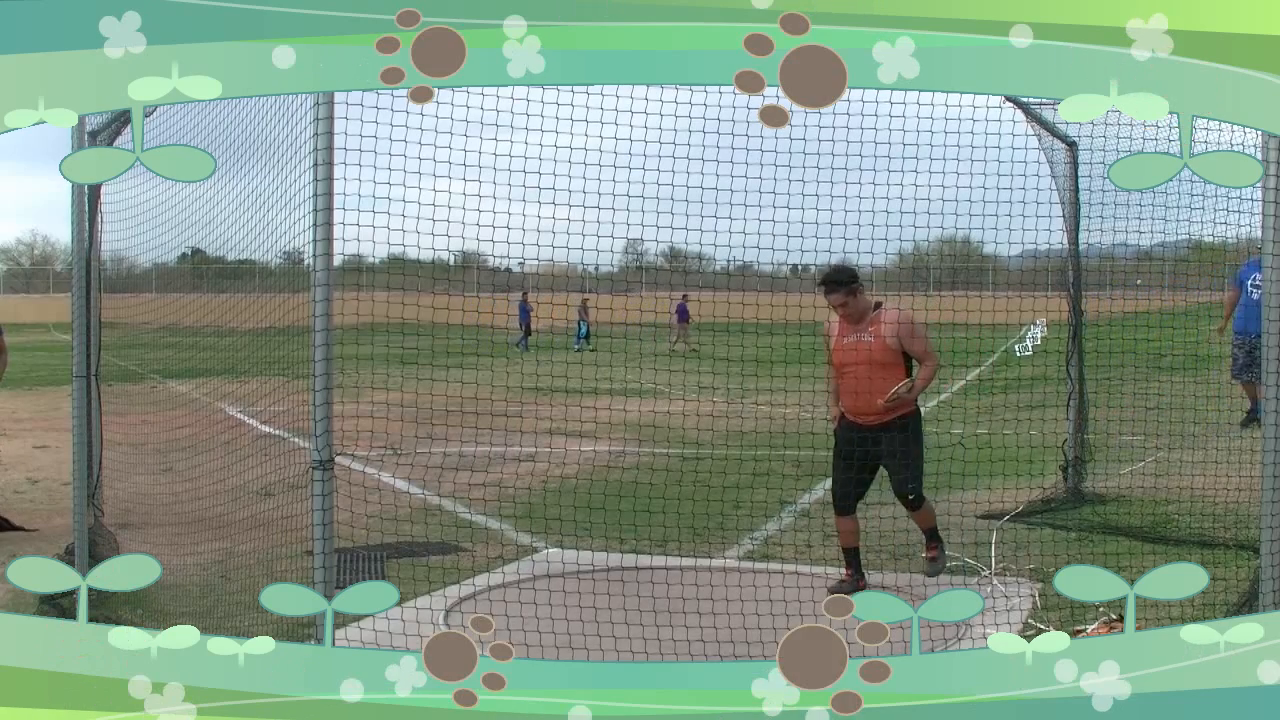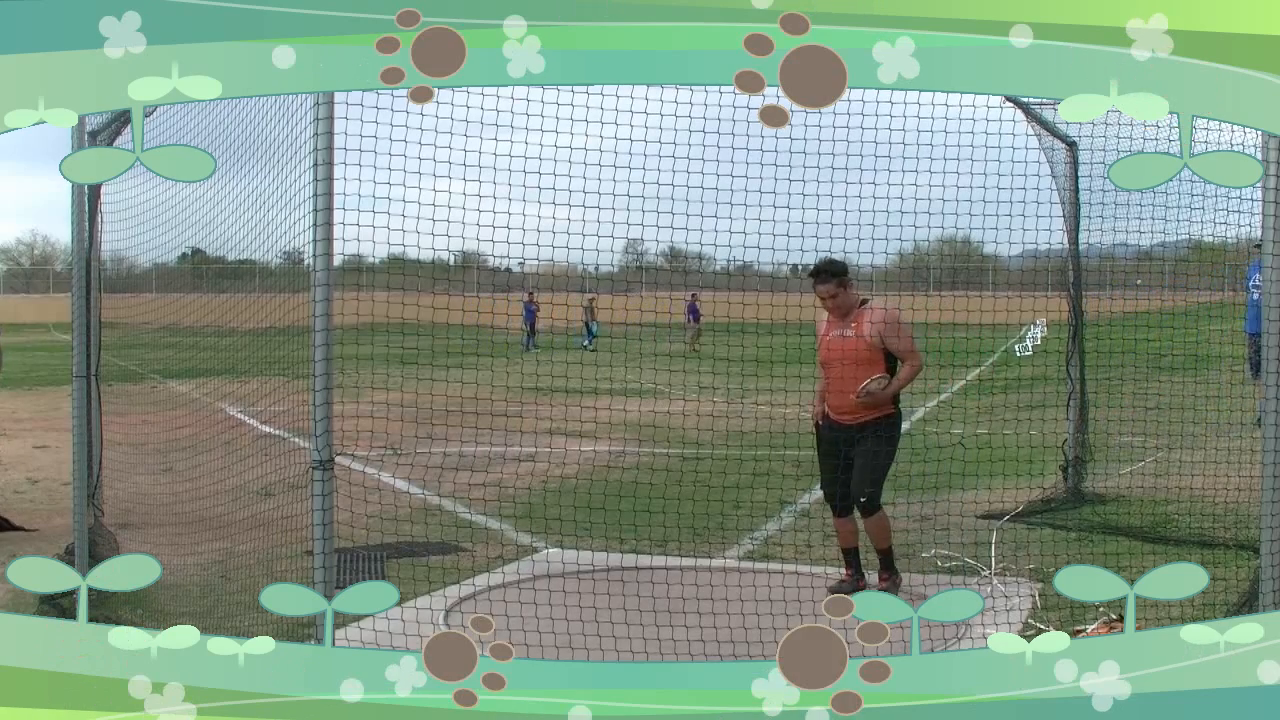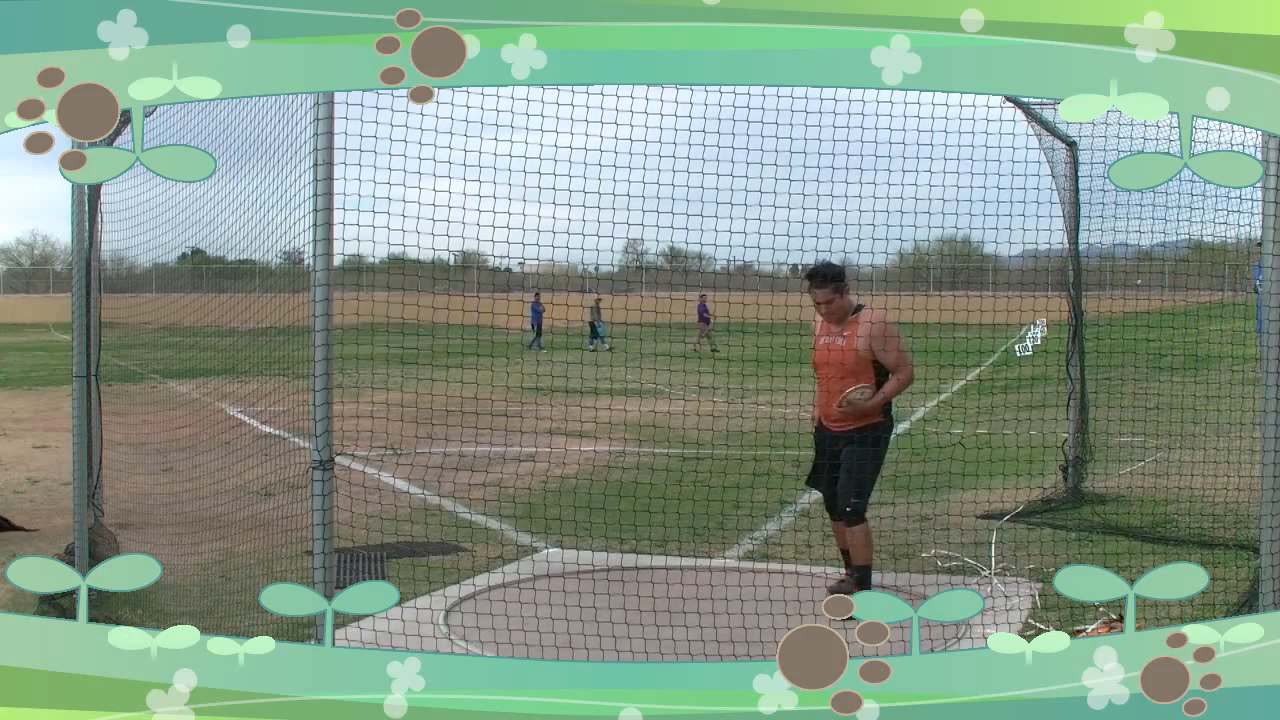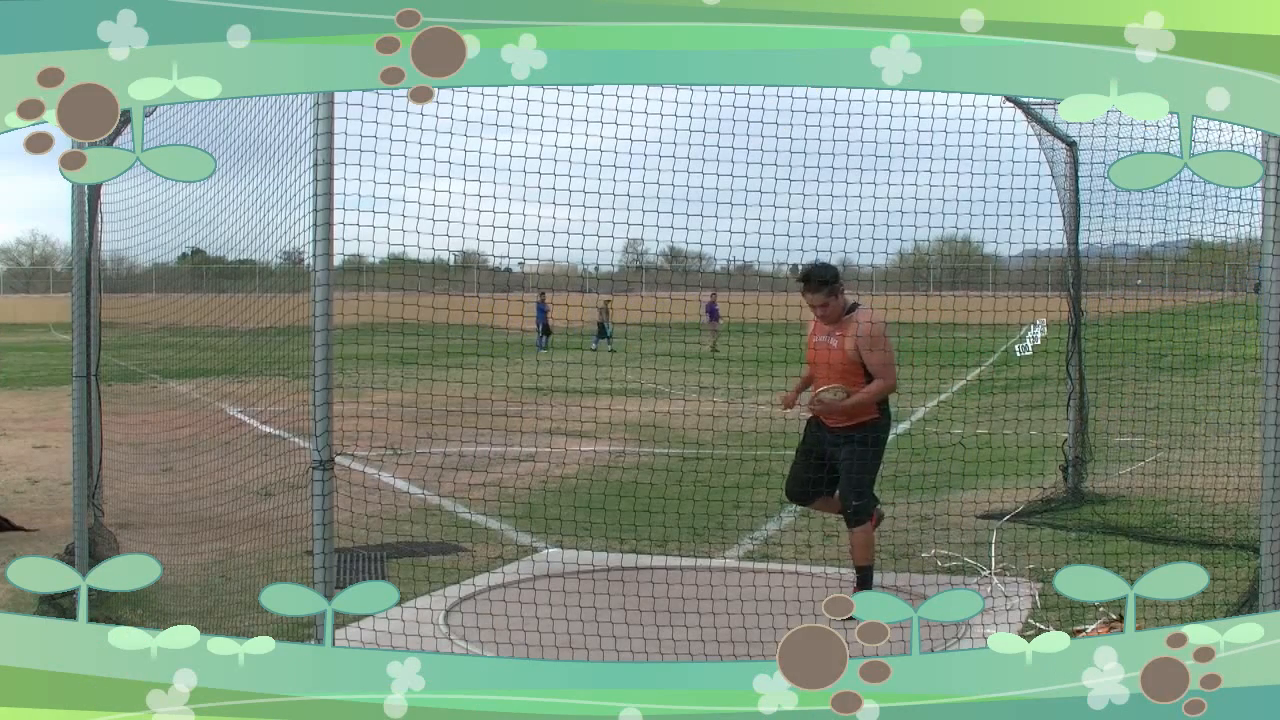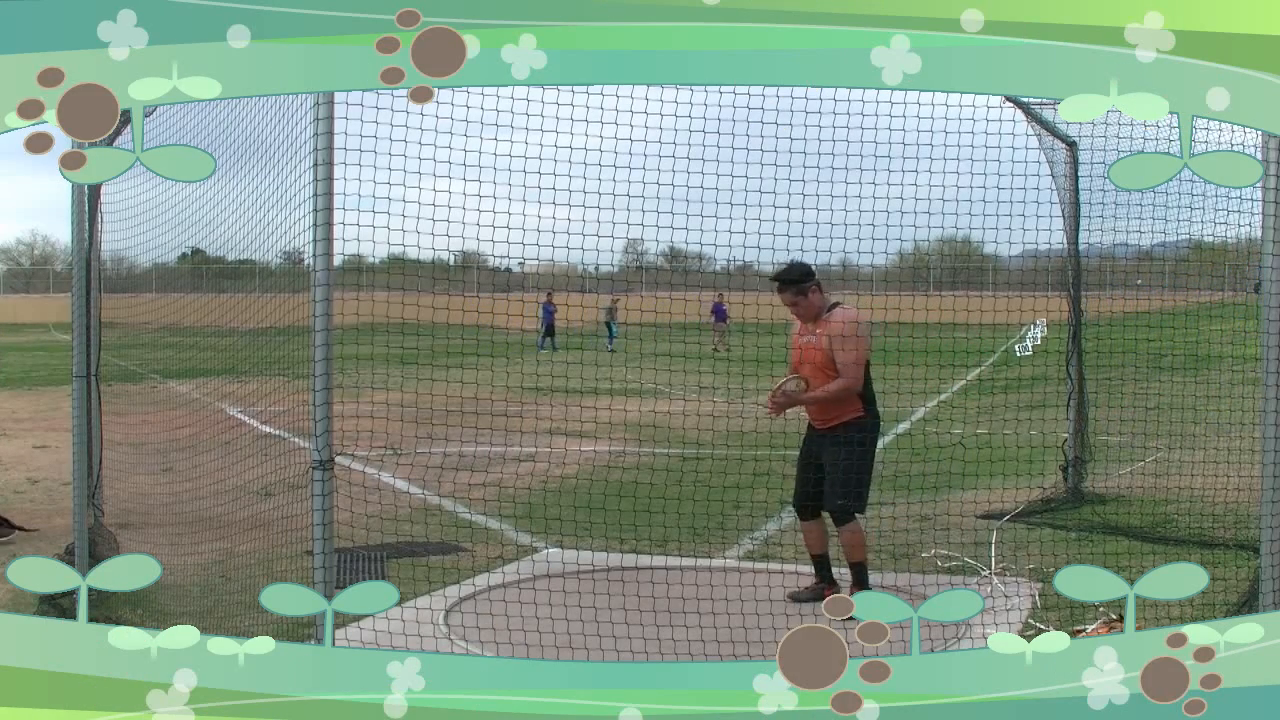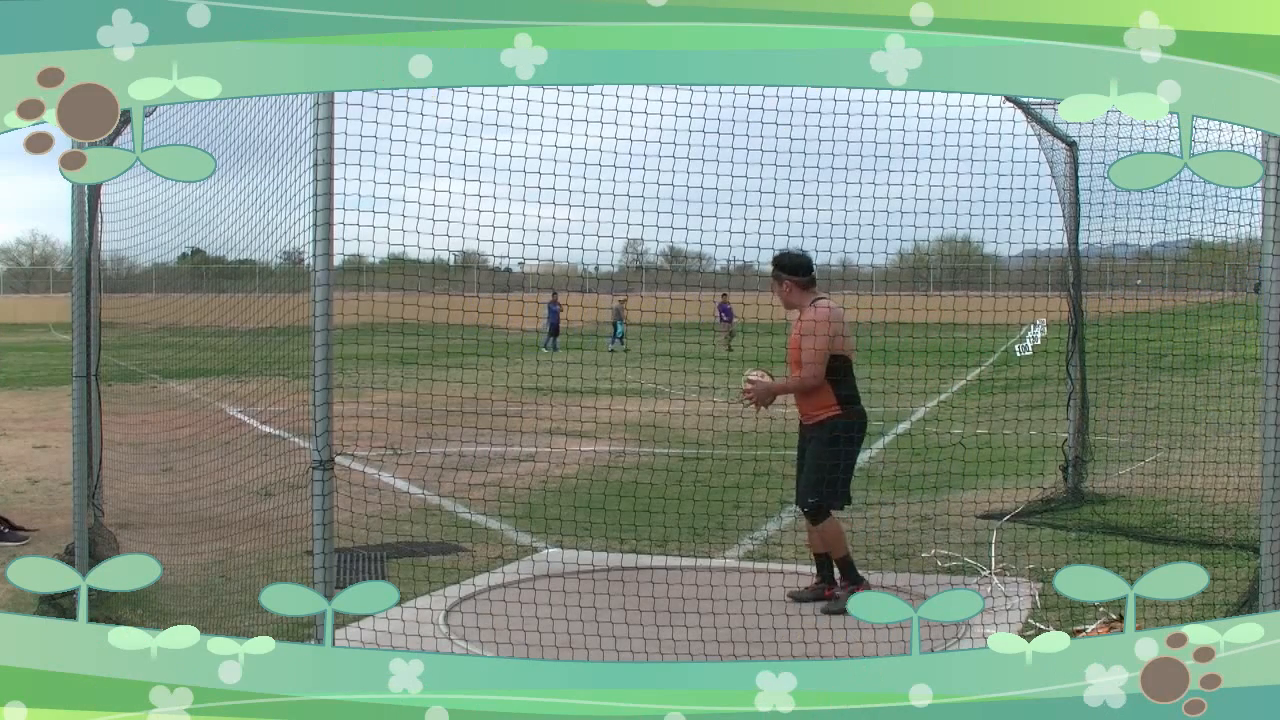
dt=0.3s
person 1, frame 1
left shoulder: (898, 321)
right shoulder: (832, 328)
left elbow: (930, 362)
left wrist: (911, 395)
right wrist: (834, 403)
left hip: (898, 424)
right hip: (852, 427)
left knee: (908, 492)
right knee: (843, 500)
left ankle: (934, 544)
right ankle: (854, 573)
person 1, frame 2
left shoulder: (882, 318)
right shoulder: (823, 324)
left elbow: (913, 361)
left wrist: (887, 393)
right wrist: (819, 402)
left hip: (878, 426)
right hip: (835, 427)
left knee: (865, 498)
right knee: (838, 502)
left ankle: (889, 572)
right ankle: (853, 574)
person 1, frame 3
left shoulder: (873, 325)
right shoulder: (819, 325)
left elbow: (905, 373)
left wrist: (870, 405)
right wrist: (819, 406)
left hip: (867, 431)
right hip: (828, 430)
left knee: (851, 508)
right knee: (834, 505)
left ankle: (864, 590)
right ankle: (851, 571)
person 1, frame 4
left shoulder: (867, 325)
right shoulder: (816, 322)
left elbow: (887, 382)
left wrist: (843, 406)
right wrist: (797, 389)
left hip: (863, 429)
right hip: (823, 424)
left knee: (853, 510)
right knee: (798, 490)
left ankle: (865, 590)
right ankle: (867, 512)
person 1, frame 5
left shoulder: (846, 321)
right shoulder: (801, 326)
left elbow: (852, 382)
left wrist: (799, 399)
right wrist: (786, 396)
left hip: (853, 428)
right hip: (819, 428)
left knee: (841, 509)
right knee: (806, 506)
left ankle: (860, 587)
right ankle: (825, 582)
person 1, frame 6
left shoulder: (820, 315)
right shoulder: (806, 315)
left elbow: (811, 378)
left wrist: (770, 388)
right wrist: (770, 391)
left hip: (837, 424)
right hip: (815, 423)
left knee: (815, 505)
right knee: (811, 506)
left ankle: (851, 581)
right ankle: (826, 581)
